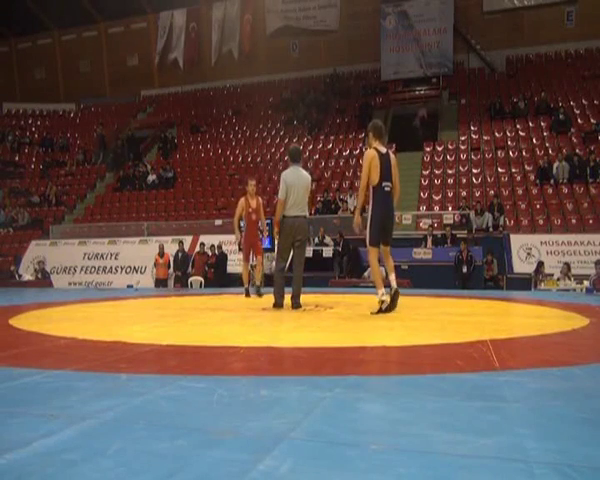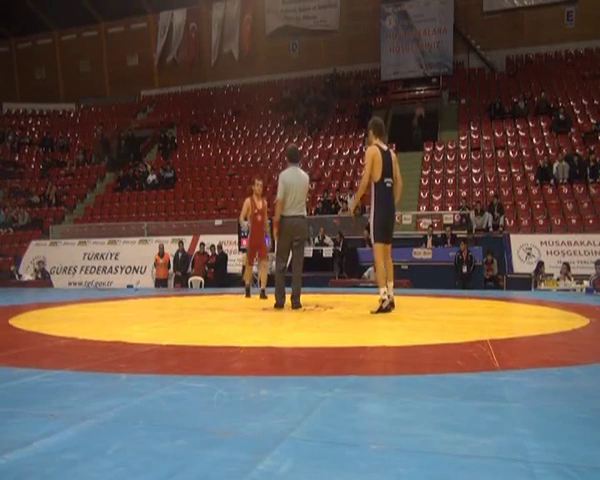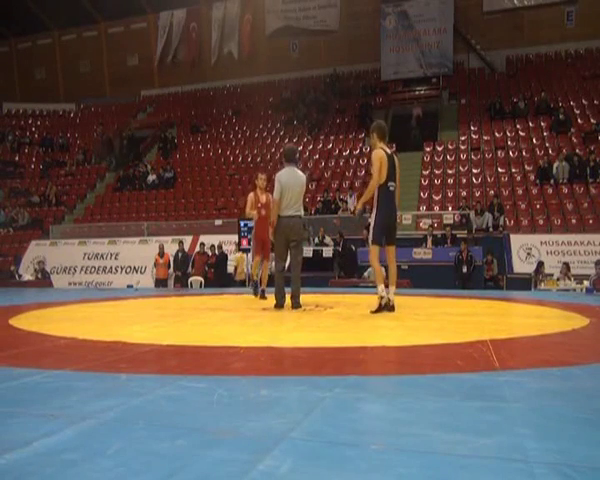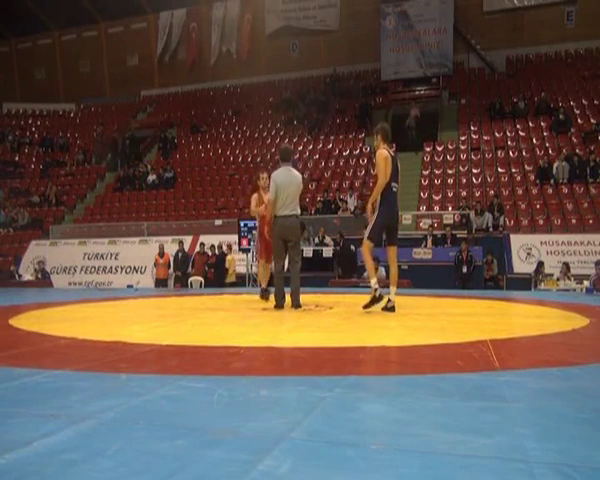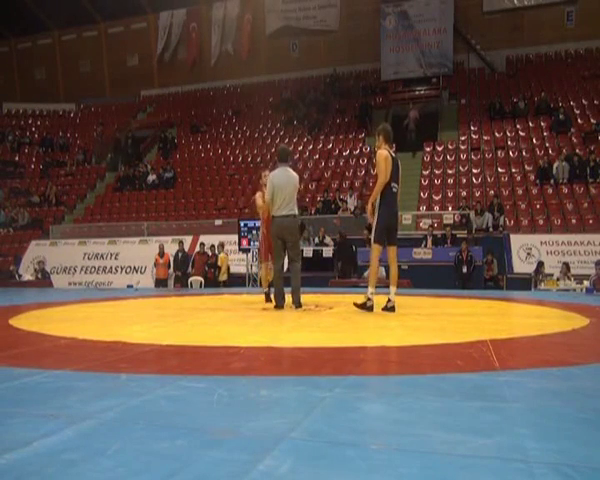
dt=0.2s
person 1, frame 1
left shoulder: (369, 154)
right shoulder: (391, 156)
left elbow: (363, 184)
right elbow: (397, 186)
left wrist: (357, 212)
left hip: (376, 210)
right hip: (389, 210)
left knee: (373, 257)
right knee: (386, 253)
left ankle: (383, 300)
right ankle: (393, 287)
person 1, frame 2
left shoulder: (371, 150)
right shoulder: (391, 153)
left elbow: (365, 179)
right elbow: (399, 183)
left wrist: (356, 201)
left hip: (378, 206)
right hip: (390, 207)
left knee: (378, 254)
right knee: (387, 254)
left ankle: (384, 300)
right ankle: (390, 297)
person 1, frame 3
left shoulder: (377, 152)
right shoulder: (393, 156)
left elbow: (375, 181)
left wrist: (361, 201)
left hip: (380, 209)
right hip: (393, 210)
left knee: (373, 255)
right knee: (391, 257)
left ankle: (383, 294)
right ankle: (390, 300)
person 1, frame 4
left shoulder: (381, 153)
right shoulder: (395, 157)
left elbow: (382, 181)
left wrist: (370, 202)
left hip: (382, 208)
right hip: (394, 210)
left knee: (366, 249)
right knee: (392, 257)
left ankle: (375, 291)
right ankle: (391, 301)
person 1, frame 5
left shoulder: (382, 153)
right shoulder: (396, 159)
left elbow: (382, 180)
left wrist: (370, 202)
left hip: (383, 208)
right hip: (394, 210)
left knee: (374, 255)
right knee: (392, 257)
left ankle: (370, 299)
right ankle: (391, 301)
person 2, frame 1
left shoulder: (285, 175)
right shoulder: (307, 177)
left elbow: (281, 201)
left wrist: (276, 223)
left hip: (287, 220)
right hip: (302, 221)
left knee: (281, 261)
right knee: (298, 263)
left ankle: (279, 299)
right ankle: (296, 300)
person 2, frame 2
left shoulder: (283, 175)
right shoulder: (305, 177)
left elbow: (279, 201)
left wrist: (275, 223)
left hip: (285, 221)
right hip: (300, 221)
left knee: (281, 262)
right knee: (297, 263)
left ankle: (280, 300)
right ankle: (296, 300)
person 2, frame 3
left shoulder: (280, 175)
right shoulder: (302, 177)
left elbow: (276, 201)
left wrist: (272, 224)
left hip: (282, 221)
right hip: (297, 221)
left knee: (280, 262)
right knee: (296, 263)
left ankle: (280, 300)
right ankle: (295, 300)
person 2, frame 4
left shoulder: (275, 175)
right shoulder: (298, 176)
left elbow: (271, 201)
left hip: (279, 221)
right hip: (294, 220)
left knee: (278, 262)
right knee: (295, 261)
left ankle: (279, 300)
right ankle: (295, 299)
person 2, frame 5
left shoulder: (272, 176)
right shoulder: (295, 176)
left elbow: (268, 201)
left hip: (277, 221)
right hip: (292, 220)
left knee: (277, 262)
right knee: (295, 260)
left ankle: (279, 301)
right ankle: (296, 298)
person 3, frame 1
left shoulder: (259, 200)
right shoulder: (243, 201)
left elbow: (262, 218)
right elbow: (236, 218)
left wrist: (265, 231)
right wrist: (236, 233)
left hip: (257, 235)
right hip: (247, 235)
left knee: (260, 260)
right knee: (246, 263)
left ankle: (257, 286)
right ankle: (246, 289)
person 3, frame 2
left shoulder: (264, 202)
right shoulder: (248, 201)
right elbow: (241, 218)
left wrist: (268, 235)
right wrist: (243, 224)
left hip: (262, 237)
right hip: (252, 237)
left knee: (264, 263)
right knee: (249, 264)
left ankle: (263, 290)
right ankle: (247, 284)
person 3, frame 3
left shoulder: (269, 196)
right shoulder: (252, 195)
right elbow: (246, 212)
right wrist: (252, 213)
left hip: (267, 232)
right hip: (257, 232)
left knee: (266, 261)
right knee: (257, 259)
left ankle: (263, 290)
right ankle: (255, 280)
person 3, frame 4
right shoulder: (255, 196)
right elbow: (252, 211)
right wrist: (260, 209)
left hip: (271, 233)
right hip: (261, 232)
left knee: (268, 263)
right knee: (262, 261)
left ankle: (263, 288)
right ankle: (264, 289)
person 3, frame 5
right shoulder: (259, 194)
right elbow: (260, 206)
right hip: (265, 231)
right knee: (265, 263)
left ankle: (268, 285)
right ankle: (266, 293)
